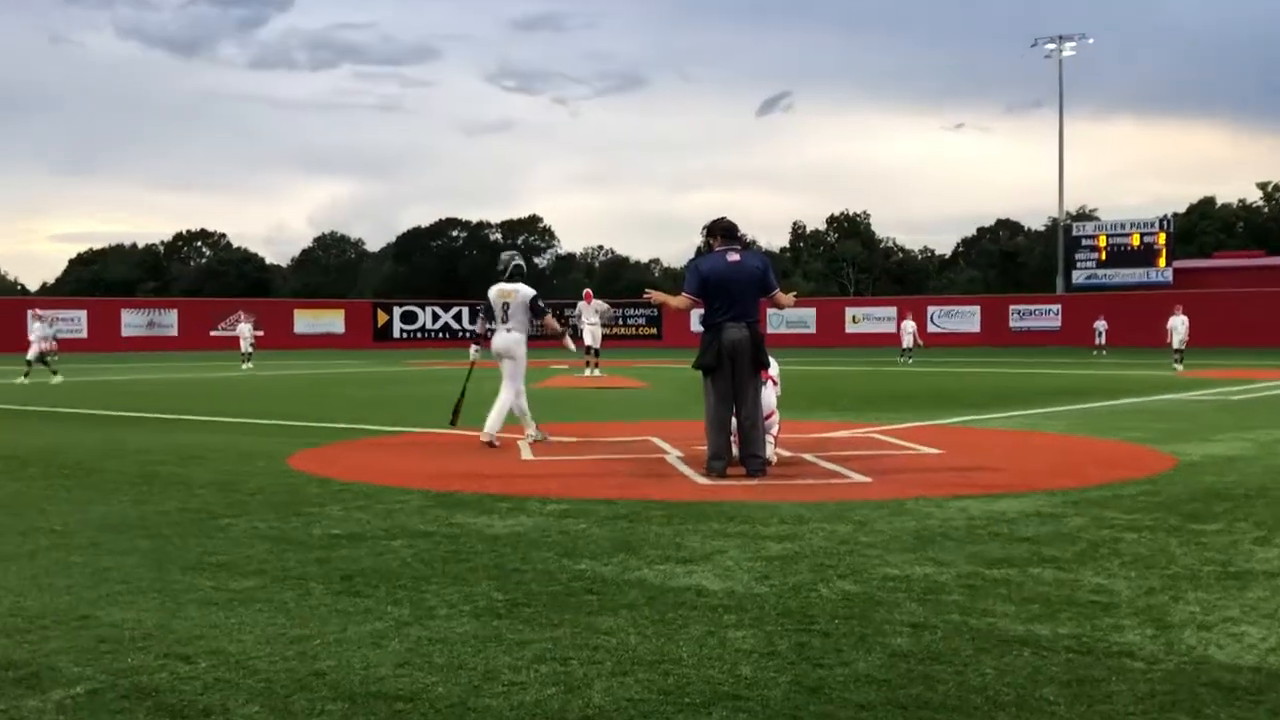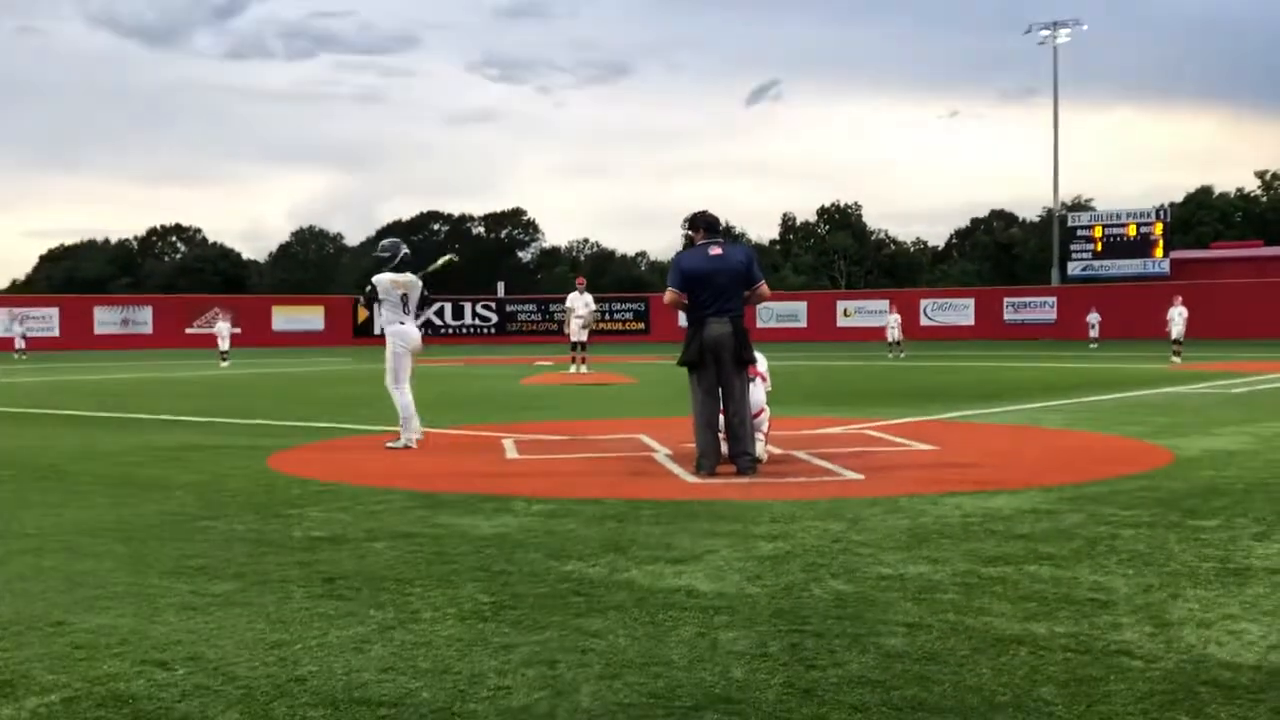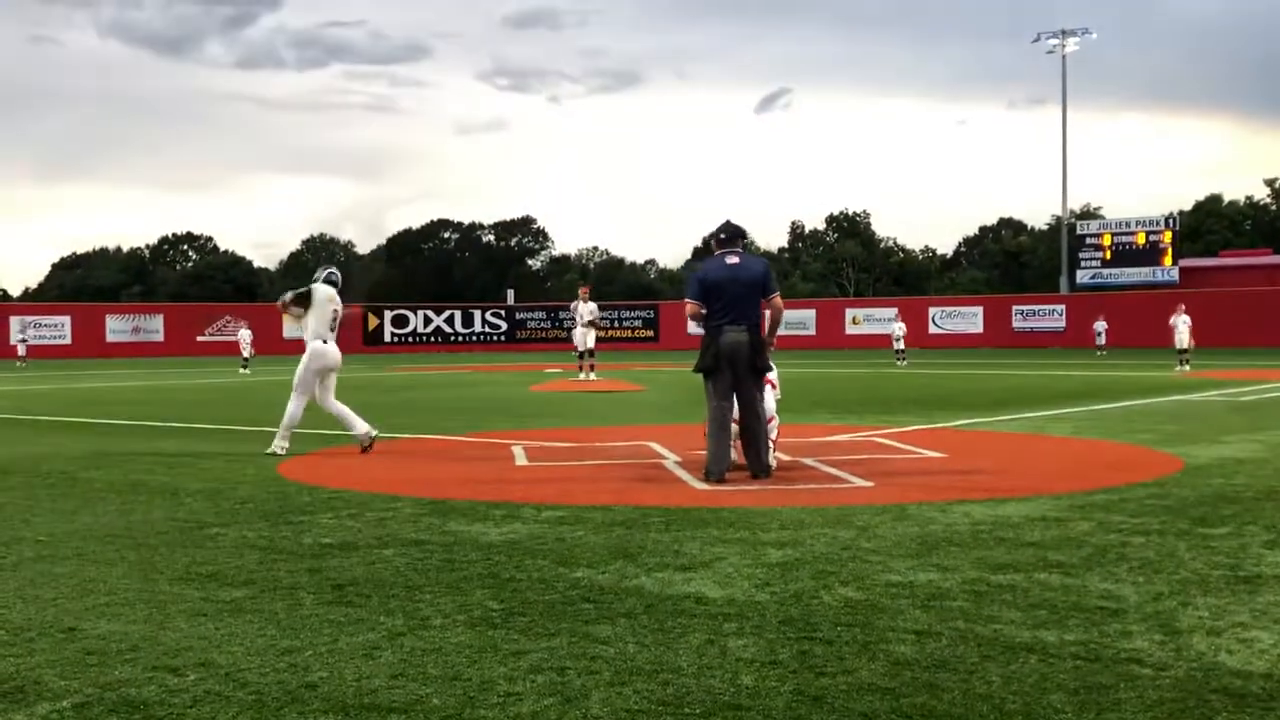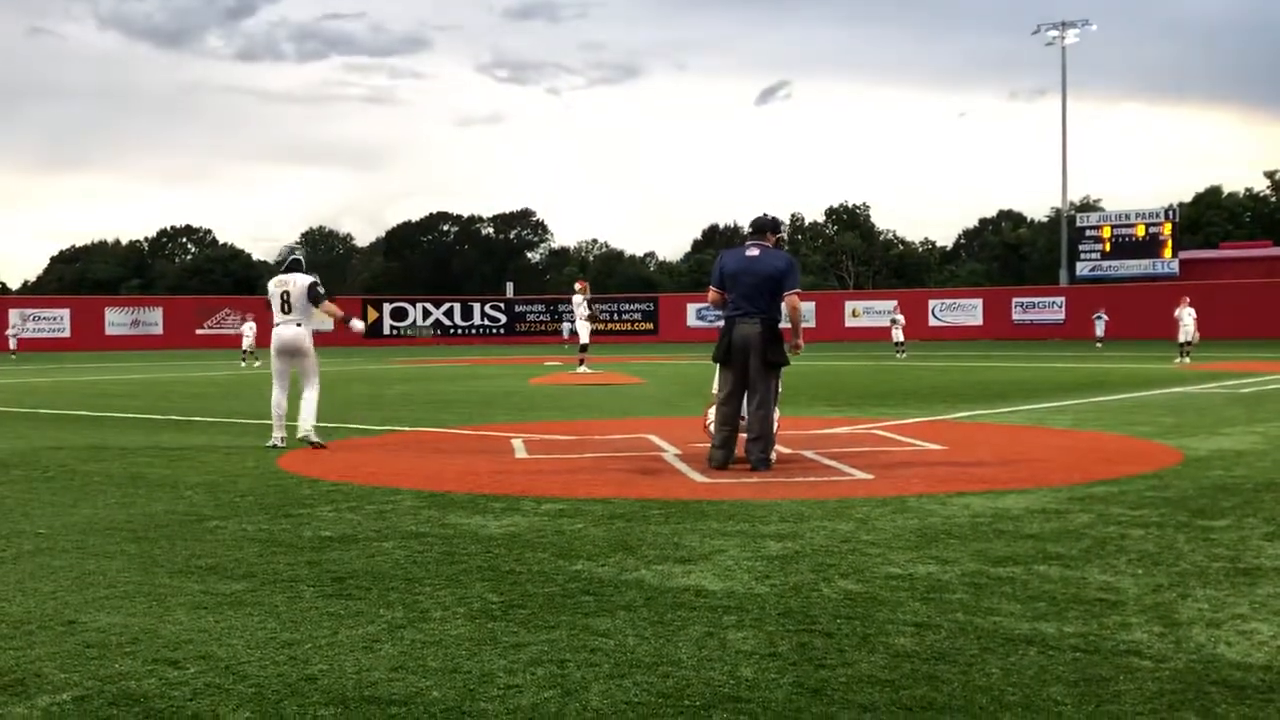
dt=1s
person 1, frame 1
left shoulder: (701, 264)
right shoulder: (759, 261)
left elbow: (685, 303)
right elbow: (779, 301)
left wrist: (662, 298)
right wrist: (789, 300)
left hip: (717, 339)
right hip: (748, 337)
left knee: (718, 403)
right knee: (750, 402)
left ankle: (718, 462)
right ankle: (755, 462)
person 1, frame 2
left shoulder: (685, 259)
right shoulder: (743, 253)
left elbow: (670, 299)
right elbow: (763, 293)
left wrist: (689, 306)
left hip: (701, 334)
right hip: (733, 332)
left knee: (705, 400)
right knee: (737, 399)
left ankle: (706, 462)
right ankle: (745, 461)
person 1, frame 3
left shoulder: (702, 269)
right shoulder: (760, 265)
left elbow: (692, 311)
right elbow: (777, 307)
right wrist: (771, 335)
left hip: (717, 342)
right hip: (750, 341)
left knee: (719, 407)
right knee: (753, 406)
left ankle: (717, 469)
right ankle: (759, 466)
person 1, frame 4
left shoulder: (725, 258)
right shoulder: (783, 260)
left elbow: (713, 299)
right elbow: (792, 304)
right wrist: (797, 336)
left hip: (733, 332)
right hip: (765, 334)
left knee: (728, 396)
right knee: (762, 398)
left ankle: (720, 455)
right ankle: (759, 457)
person 2, frame 1
left shoulder: (493, 291)
right shoulder: (528, 292)
left elbow: (484, 319)
right elbow: (545, 318)
left wrist: (476, 343)
right wrist: (563, 334)
left hip: (497, 340)
right hip: (516, 341)
left knee: (516, 388)
right knee: (509, 390)
left ankle: (531, 430)
right ankle: (489, 431)
person 2, frame 2
left shoulder: (380, 280)
right shoulder: (416, 281)
left elbow: (365, 302)
right elbow: (421, 308)
left hip: (397, 334)
right hip: (414, 333)
left knee: (399, 387)
right knee: (399, 385)
left ankle: (408, 437)
right ankle: (412, 429)
person 2, frame 3
left shoulder: (317, 290)
right shoulder: (336, 299)
left elbow: (285, 303)
left wrist: (292, 306)
left hip: (317, 351)
right hip: (332, 352)
left knee: (298, 400)
right knee: (327, 401)
left ankle: (280, 444)
right ankle: (364, 431)
person 2, frame 4
left shoulder: (272, 283)
right shoulder: (308, 281)
right elbow: (323, 305)
right wrist: (349, 321)
left hip: (279, 335)
right hip: (302, 334)
left knee: (279, 388)
right knee: (311, 385)
left ankle: (278, 436)
right ankle: (307, 429)
